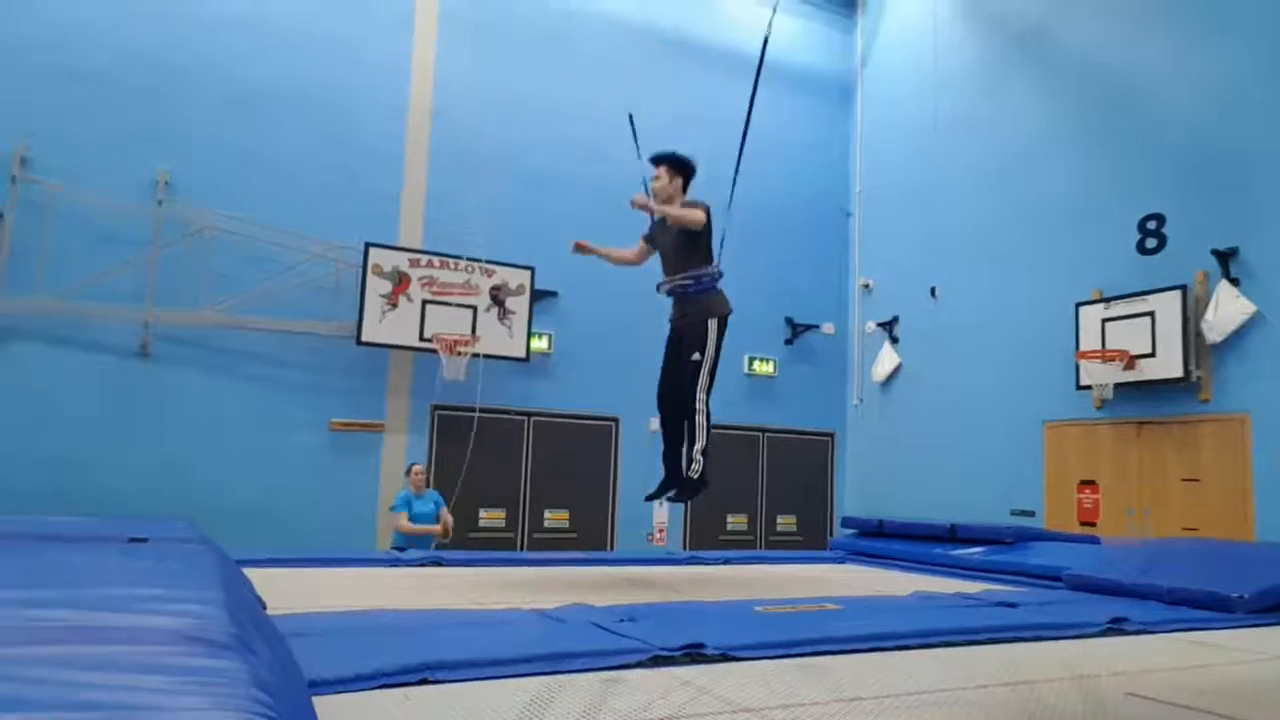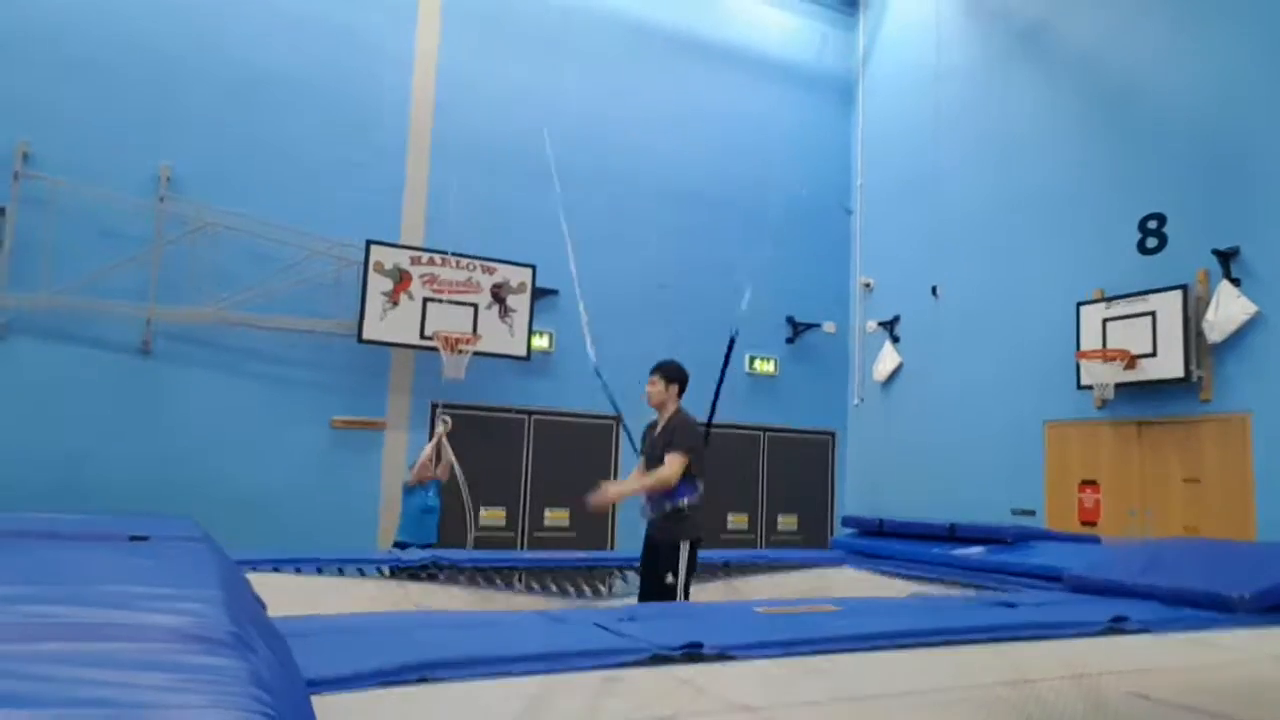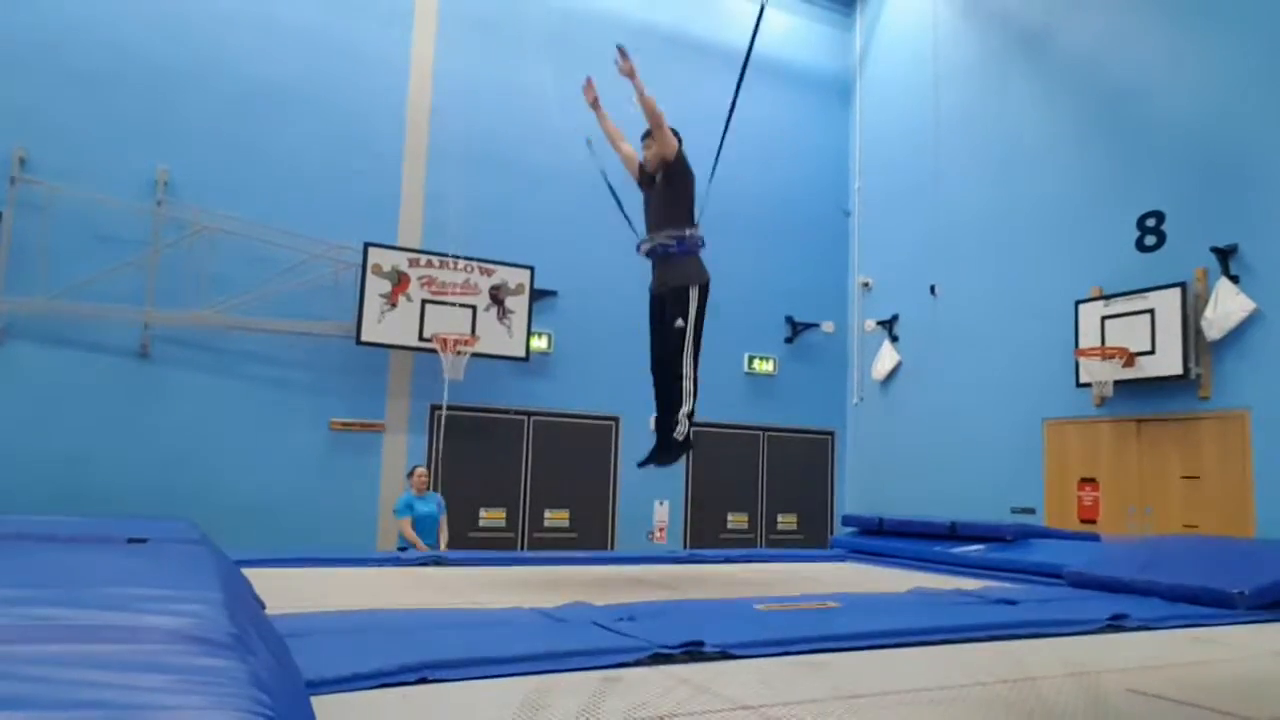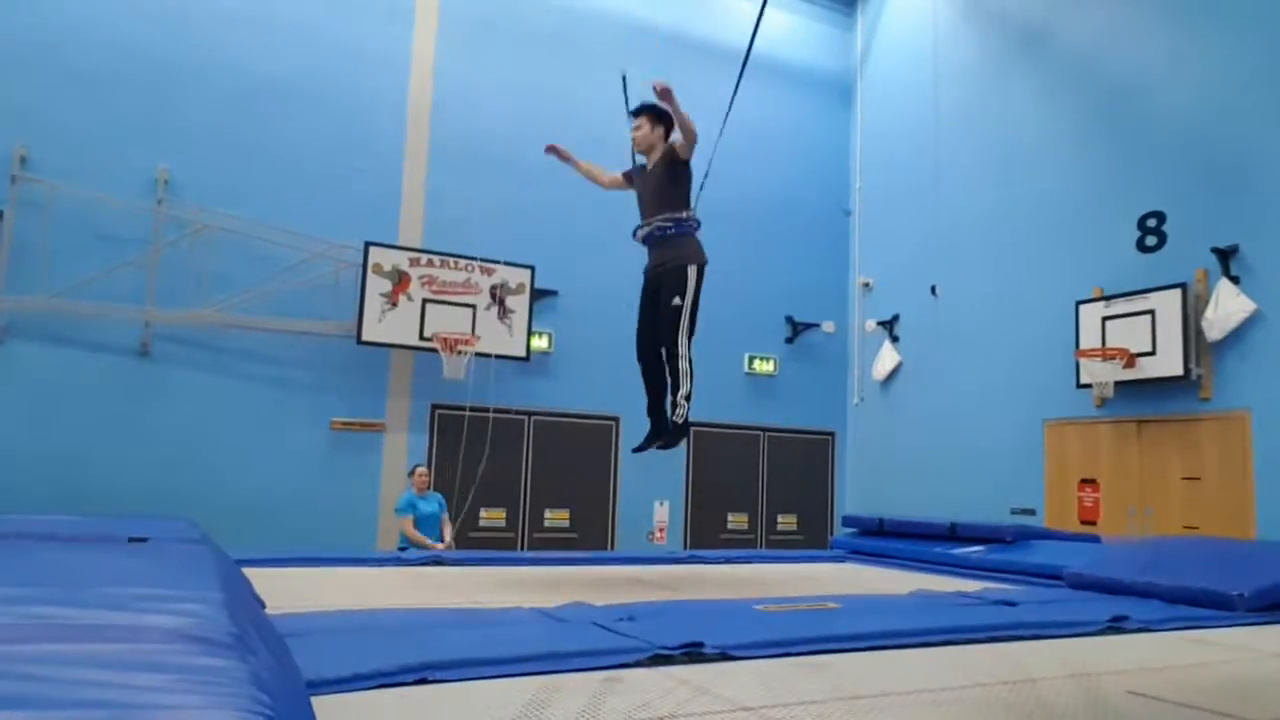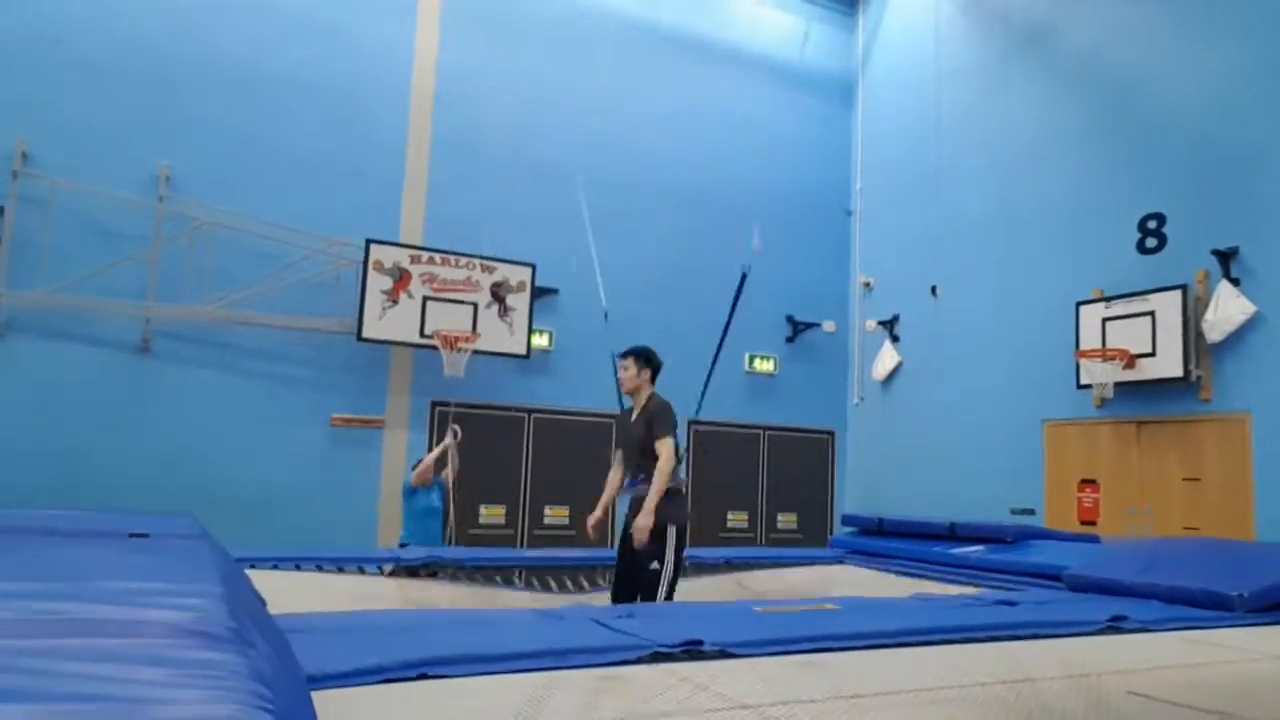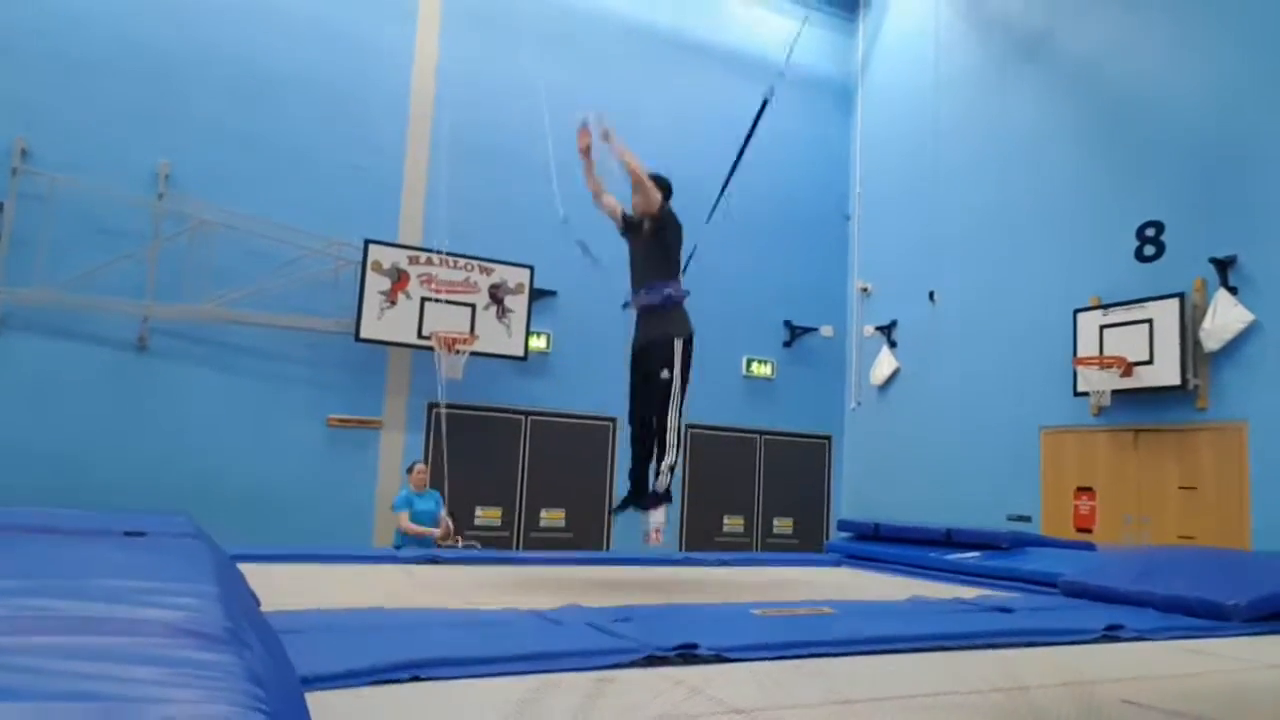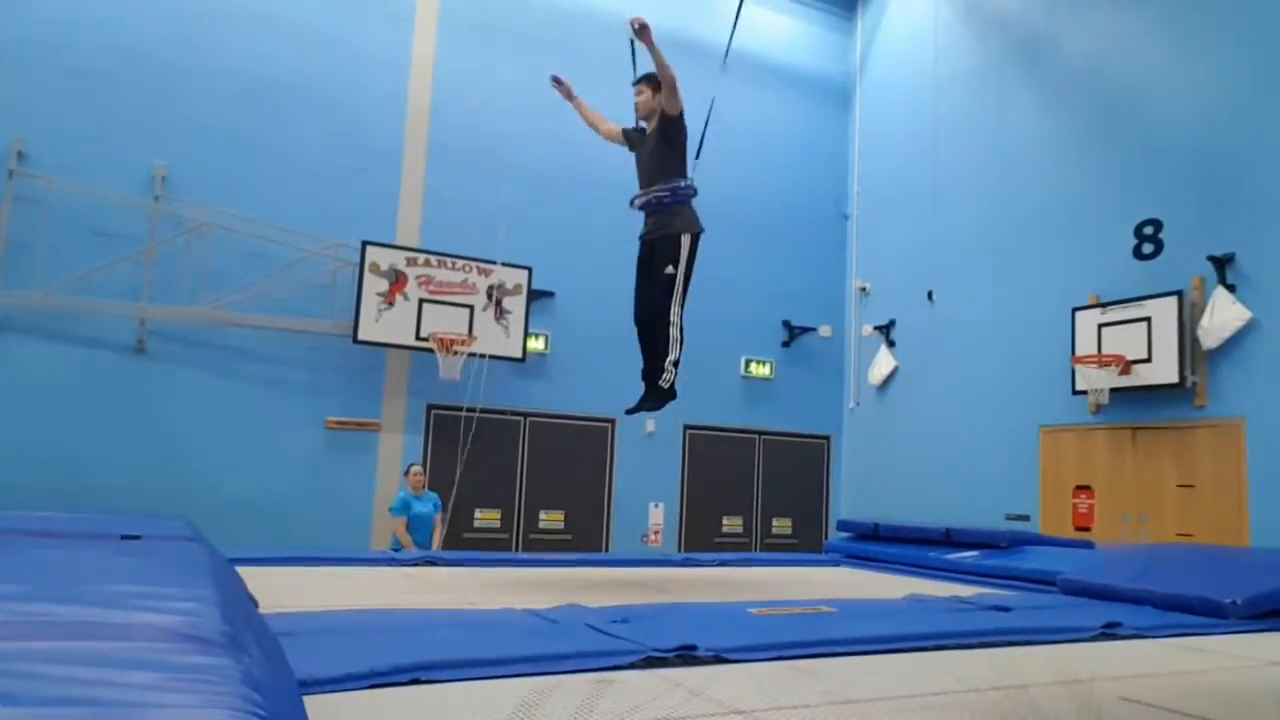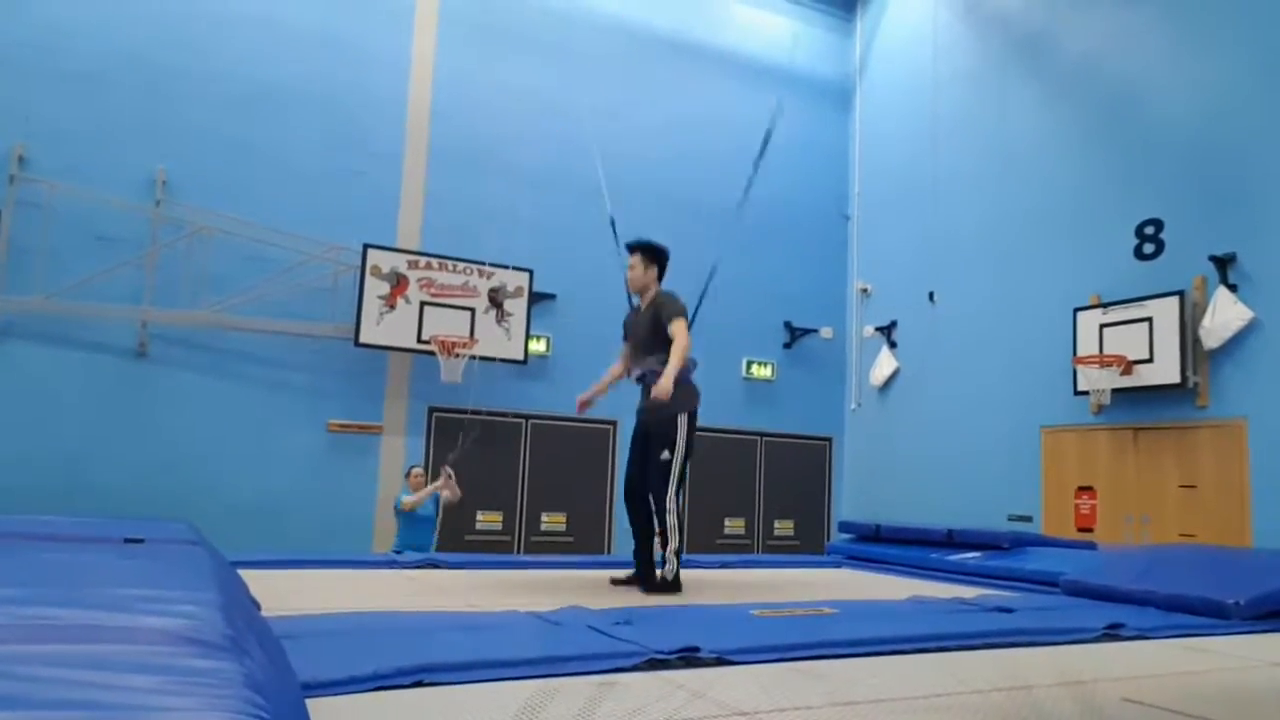
dt=0.4s
person 1, frame 1
left shoulder: (692, 211)
right shoulder: (660, 227)
left elbow: (696, 219)
right elbow: (633, 256)
left wrist: (654, 207)
right wrist: (594, 251)
left hip: (706, 313)
right hip: (681, 315)
left knee: (693, 398)
right knee: (668, 399)
left ankle: (695, 473)
right ankle: (672, 473)
person 1, frame 2
left shoulder: (685, 427)
right shoulder: (651, 430)
left elbow: (671, 474)
right elbow: (641, 473)
left wrist: (619, 490)
right wrist: (615, 489)
left hip: (679, 528)
right hip: (658, 526)
left knee: (674, 600)
right knee: (648, 599)
person 1, frame 3
left shoulder: (679, 172)
right shoulder: (649, 181)
left elbow: (659, 121)
right elbow: (618, 143)
left wrist: (634, 78)
right wrist: (596, 106)
left hip: (686, 278)
right hip: (661, 280)
left knee: (683, 360)
right knee: (661, 364)
left ankle: (681, 433)
right ankle: (664, 436)
person 1, frame 4
left shoulder: (674, 158)
right shoulder: (640, 172)
left elbow: (690, 135)
right elbow: (605, 180)
left wrist: (670, 102)
right wrist: (568, 158)
left hip: (682, 260)
right hip: (656, 264)
left knee: (675, 344)
right knee: (647, 348)
left ankle: (678, 419)
right ankle: (658, 424)
person 1, frame 5
left shoulder: (660, 410)
right shoulder: (625, 418)
left elbow: (667, 462)
right elbow: (618, 471)
left wrist: (649, 511)
right wrist: (600, 511)
left hip: (664, 512)
right hip: (638, 510)
left knee: (655, 593)
right knee: (622, 594)
person 1, frame 6
left shoulder: (667, 224)
right shoulder: (635, 229)
left elbow: (642, 182)
right elbow: (601, 198)
left wrist: (614, 143)
right wrist: (587, 156)
left hip: (670, 331)
right hip: (644, 331)
left knee: (666, 413)
right knee: (639, 417)
left ankle: (662, 487)
right ankle: (638, 489)
person 1, frame 7
left shoulder: (672, 124)
right shoulder: (638, 136)
left elbow: (670, 83)
right elbow: (602, 127)
left wrist: (649, 43)
right wrist: (572, 98)
left hip: (678, 227)
right hip: (652, 229)
left knee: (668, 308)
right knee: (645, 313)
left ankle: (665, 383)
right ankle: (652, 385)
person 1, frame 8
left shoulder: (668, 303)
right shoulder: (634, 317)
left elbow: (682, 339)
right elbow: (624, 364)
left wrist: (669, 376)
right wrist: (595, 392)
left hip: (675, 407)
right hip: (650, 408)
left knee: (665, 494)
right knee: (634, 491)
left ankle: (669, 574)
right ankle: (645, 569)
